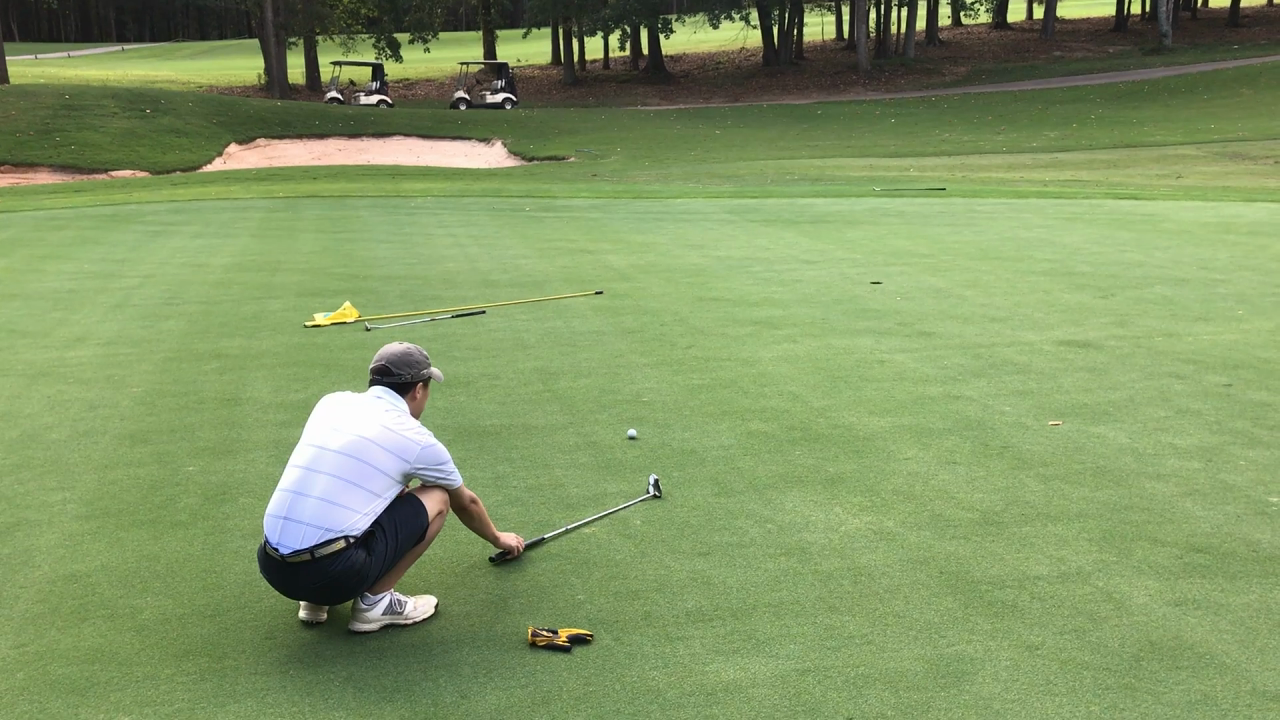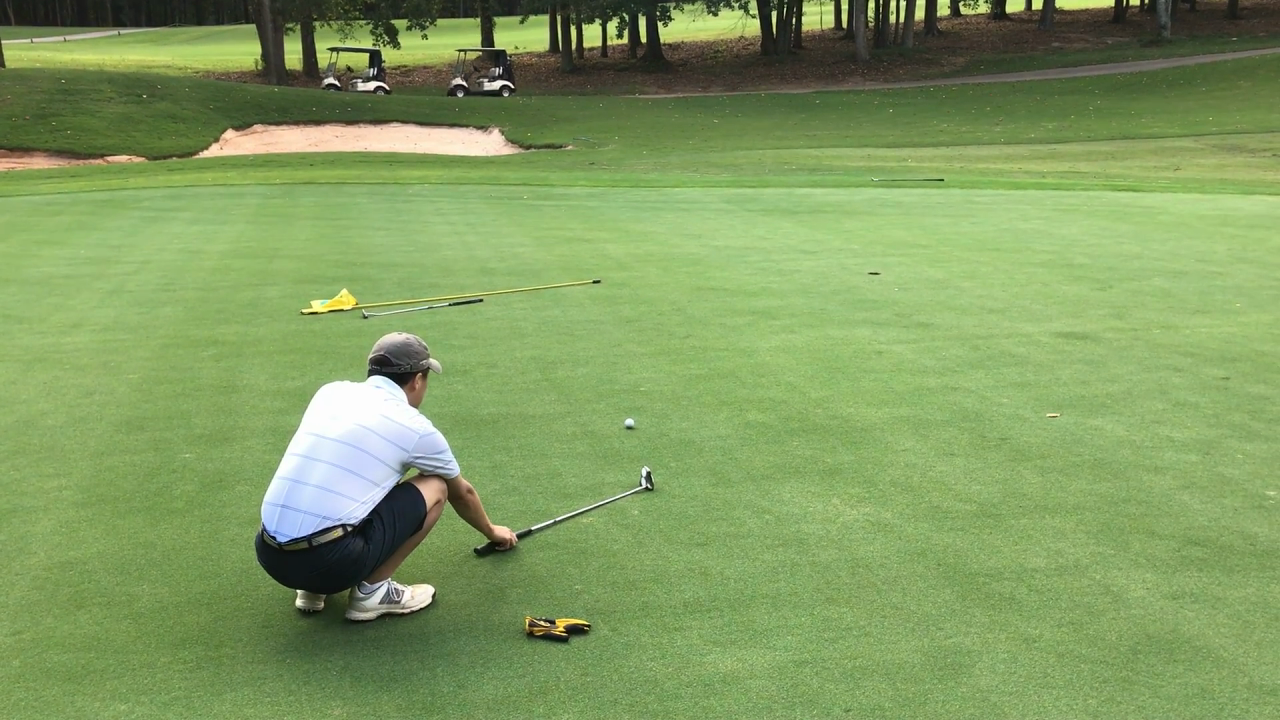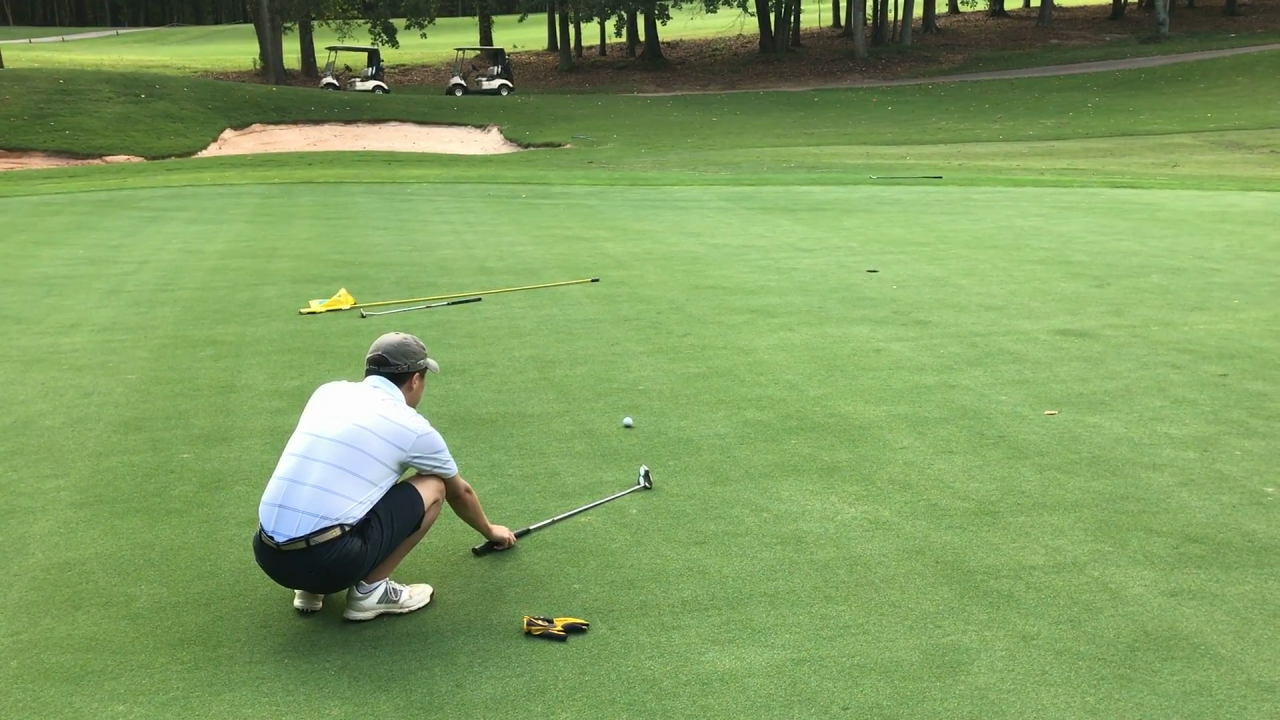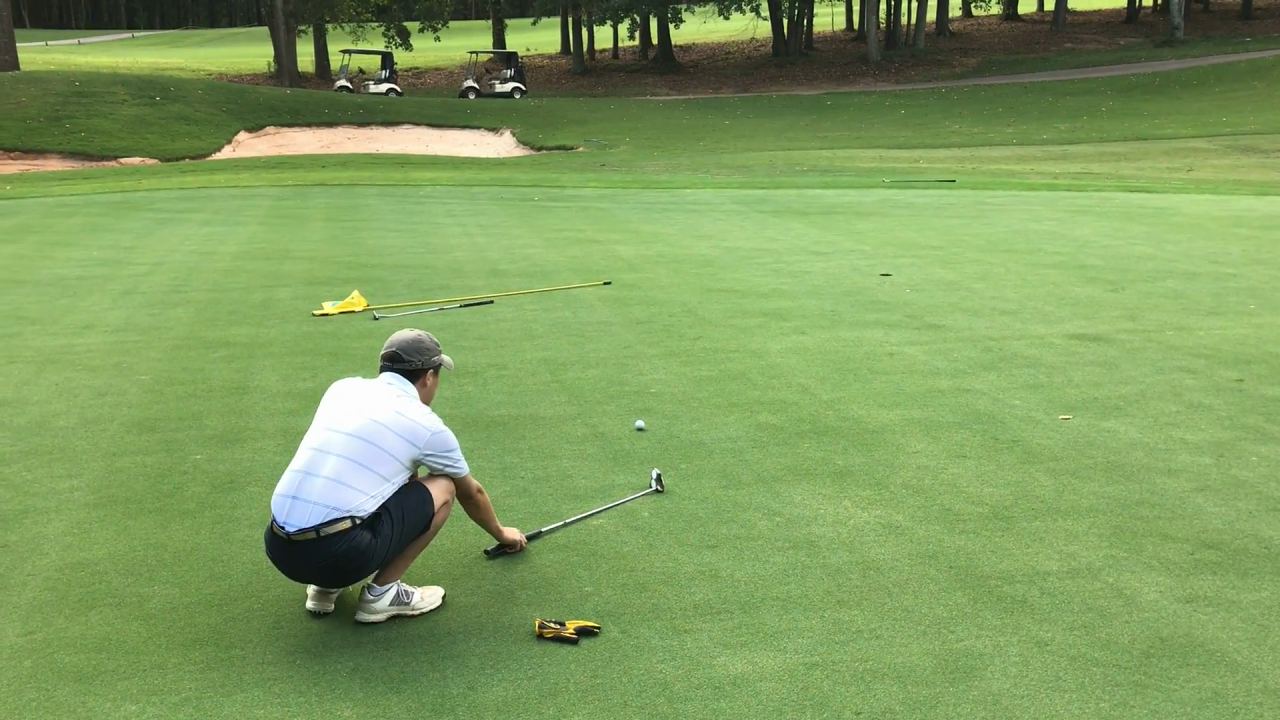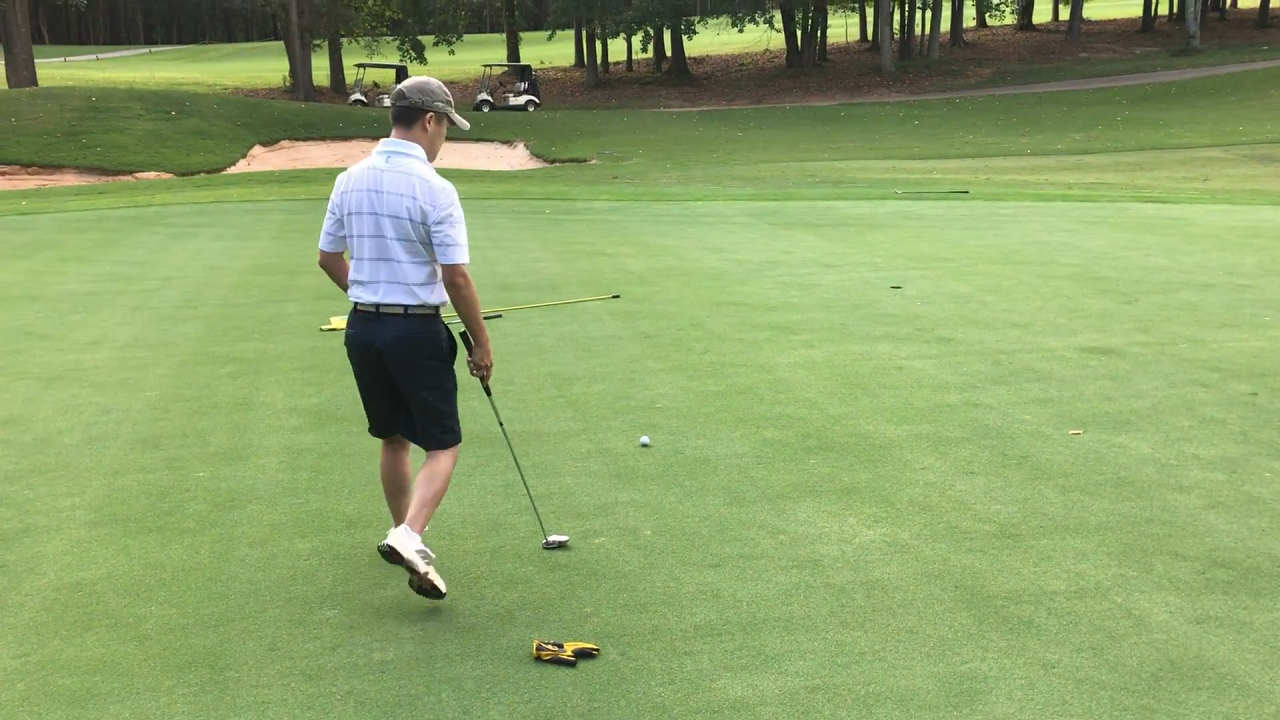
dt=1s
person 1, frame 1
left shoulder: (331, 402)
right shoulder: (416, 438)
right elbow: (466, 504)
right wrist: (497, 538)
left hip: (272, 566)
right hip: (331, 572)
right knee: (437, 499)
left ankle: (316, 597)
right ankle: (374, 602)
person 1, frame 2
left shoulder: (331, 391)
right shoulder: (415, 427)
right elbow: (462, 494)
right wrist: (491, 532)
left hip: (269, 555)
right hip: (329, 561)
right knee: (435, 488)
left ankle: (312, 588)
right ankle: (372, 591)
person 1, frame 3
left shoulder: (328, 391)
right shoulder: (412, 426)
right elbow: (460, 493)
right wrist: (490, 531)
left hip: (267, 555)
right hip: (327, 561)
right knee: (433, 487)
left ankle: (312, 587)
right ankle: (370, 590)
person 1, frame 4
left shoulder: (342, 388)
right shoulder: (425, 424)
right elbow: (471, 493)
right wrist: (501, 533)
left hip: (279, 546)
right hip: (336, 554)
right knee: (443, 488)
left ankle: (325, 586)
right ankle: (382, 593)
person 1, frame 5
left shoulder: (348, 180)
right shoulder: (435, 190)
left elbow: (328, 258)
right elbow: (456, 278)
right wrist: (481, 341)
left hip: (361, 328)
right hip: (416, 330)
left knee: (392, 441)
right knee: (442, 446)
left ankle: (401, 532)
right ankle: (409, 536)
